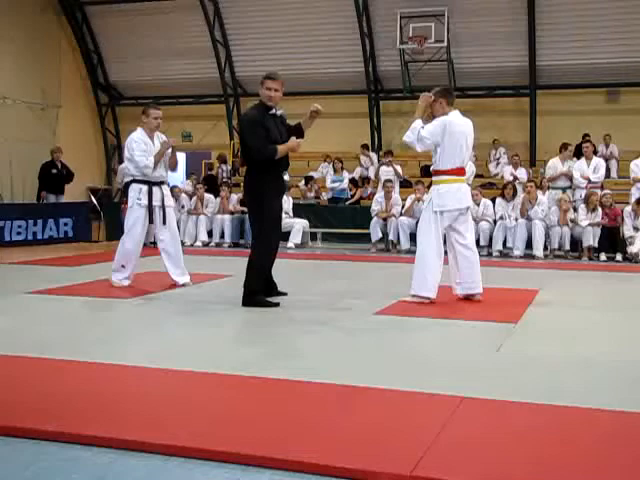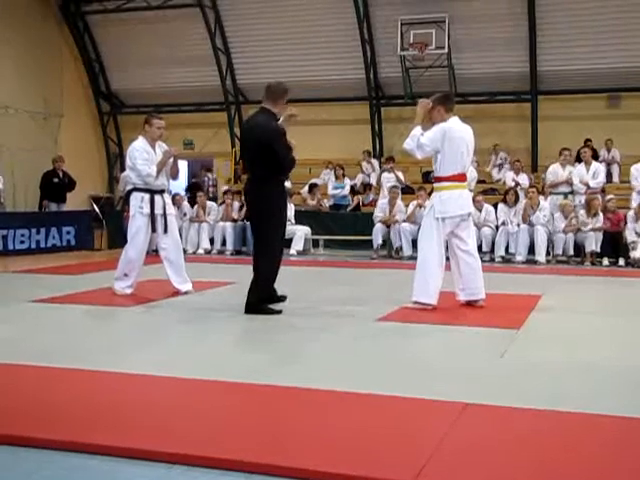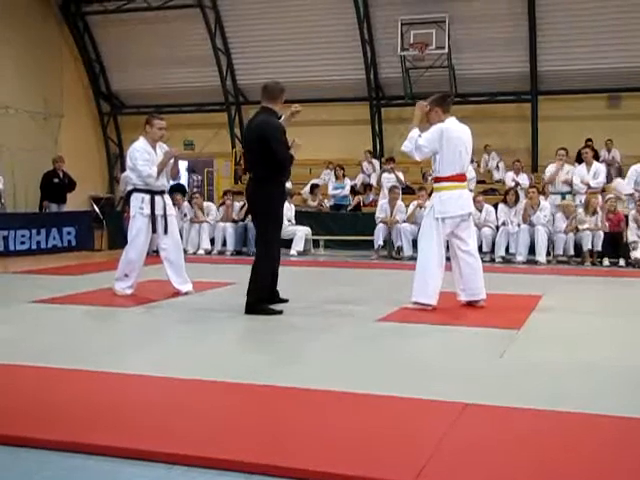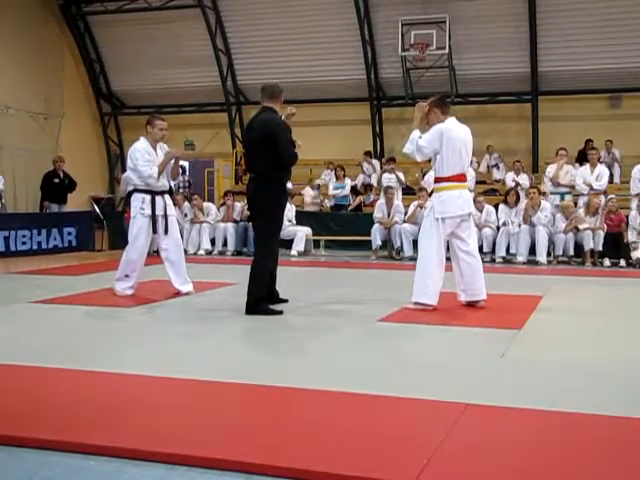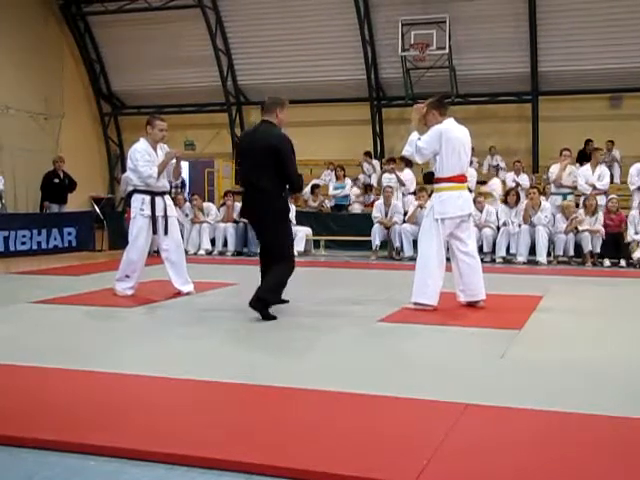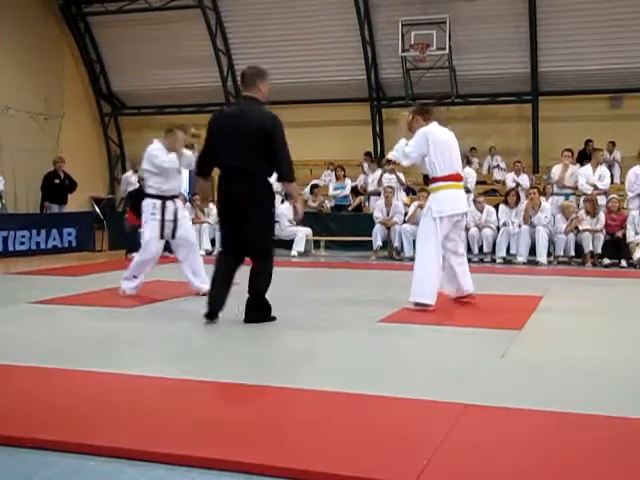
dt=0.5s
person 1, frame 1
left shoulder: (276, 116)
right shoulder: (251, 117)
left elbow: (294, 133)
right elbow: (262, 153)
left wrist: (310, 117)
right wrist: (288, 146)
left hip: (273, 182)
right hip: (260, 184)
left knee: (271, 237)
right knee: (264, 239)
left ankle: (266, 285)
right ankle: (252, 293)
person 1, frame 2
left shoulder: (250, 122)
right shoulder: (272, 128)
right elbow: (287, 164)
left wrist: (282, 120)
right wrist: (290, 151)
left hip: (255, 188)
right hip: (269, 191)
left knee: (263, 244)
right knee: (271, 247)
left ankle: (266, 292)
right ankle: (255, 301)
person 1, frame 3
left shoulder: (255, 122)
right shoulder: (270, 125)
right elbow: (283, 161)
right wrist: (291, 151)
left hip: (258, 187)
right hip: (269, 190)
left knee: (269, 243)
right knee: (267, 245)
left ankle: (268, 293)
right ankle: (255, 302)
person 1, frame 4
left shoulder: (253, 123)
right shoulder: (277, 124)
right elbow: (288, 158)
right wrist: (294, 151)
left hip: (257, 187)
right hip: (271, 189)
left knee: (267, 242)
right knee: (266, 245)
left ankle: (268, 293)
right ankle: (255, 301)
person 1, frame 5
left shoulder: (245, 138)
right shoulder: (280, 139)
left elbow: (242, 163)
right elbow: (293, 179)
right wrist: (294, 190)
left hip: (250, 201)
right hip: (272, 203)
left knee: (269, 249)
right knee: (284, 258)
left ankle: (271, 294)
right ankle: (262, 297)
person 1, frame 6
left shoulder: (220, 118)
right shoulder: (268, 120)
left elbow: (205, 160)
right elbow: (283, 165)
left wrist: (204, 187)
right wrist: (296, 199)
left hip: (228, 189)
right hip: (256, 190)
left knee: (230, 250)
right knee: (261, 254)
left ankle: (214, 306)
right ankle: (256, 310)
person 2, frame 1
left shoulder: (444, 123)
right shoulder: (466, 123)
left elbow: (414, 140)
left wrist: (420, 110)
right wrist: (425, 113)
left hip: (444, 191)
right hip: (460, 189)
left knee: (429, 240)
right knee: (463, 241)
left ankle: (424, 292)
right ankle: (472, 289)
person 2, frame 2
left shoulder: (443, 130)
right shoulder: (466, 130)
left elbow: (414, 147)
left wrist: (419, 117)
right wrist: (424, 119)
left hip: (445, 198)
right hip: (461, 195)
left knee: (430, 247)
right knee: (465, 247)
left ankle: (425, 297)
right ankle: (474, 295)
person 2, frame 3
left shoulder: (441, 130)
right shoulder: (464, 130)
left elbow: (413, 149)
left wrist: (417, 120)
right wrist: (423, 123)
left hip: (445, 198)
right hip: (462, 195)
left knee: (430, 247)
right knee: (466, 247)
left ankle: (425, 298)
right ankle: (475, 295)
person 2, frame 4
left shoulder: (441, 130)
right shoulder: (464, 130)
left elbow: (416, 151)
left wrist: (416, 121)
right wrist: (422, 123)
left hip: (445, 197)
right hip: (462, 195)
left knee: (431, 247)
right knee: (466, 247)
left ankle: (425, 298)
right ankle: (475, 295)
person 2, frame 5
left shoulder: (440, 131)
right shoulder: (462, 131)
left elbow: (416, 152)
left wrist: (414, 123)
left hip: (445, 198)
right hip: (462, 196)
left knee: (430, 248)
right knee: (465, 248)
left ankle: (425, 299)
right ankle: (474, 295)
person 2, frame 6
left shoulder: (425, 133)
right shoulder: (447, 133)
left elbow: (404, 157)
left hip: (442, 197)
right hip: (456, 195)
left knee: (428, 247)
right knee: (453, 246)
left ankle: (423, 298)
right ankle: (463, 289)
person 3, frame 1
left shoulder: (161, 138)
right shoulder: (135, 139)
left elbow: (172, 167)
right elbow: (146, 168)
left wrist: (173, 150)
right wrist: (162, 150)
left hip: (161, 191)
right hip: (141, 192)
left knee: (171, 235)
right knee: (133, 236)
left ankle: (180, 276)
right ankle: (120, 276)
person 3, frame 2
left shoulder: (162, 147)
right shoulder: (136, 148)
left elbow: (173, 176)
right elbow: (148, 176)
left wrist: (174, 159)
right wrist: (164, 159)
left hip: (162, 200)
right hip: (142, 201)
left knee: (173, 243)
right knee: (136, 245)
left ankle: (182, 283)
right ankle: (122, 284)
person 3, frame 3
left shoulder: (163, 148)
right shoulder: (137, 149)
left elbow: (173, 176)
right elbow: (149, 177)
left wrist: (175, 160)
right wrist: (165, 159)
left hip: (162, 200)
right hip: (143, 201)
left knee: (173, 243)
right knee: (137, 246)
left ankle: (182, 284)
right ankle: (122, 285)
person 3, frame 4
left shoulder: (163, 148)
right shoulder: (138, 149)
left elbow: (173, 177)
right elbow: (150, 177)
left wrist: (176, 161)
right wrist: (166, 159)
left hip: (163, 200)
right hip: (144, 201)
left knee: (173, 244)
right knee: (137, 246)
left ankle: (183, 284)
right ankle: (123, 285)
person 3, frame 5
left shoulder: (164, 149)
right shoulder: (138, 150)
left elbow: (174, 177)
right elbow: (150, 178)
left wrist: (178, 161)
right wrist: (166, 160)
left hip: (163, 201)
right hip: (144, 202)
left knee: (174, 244)
right knee: (137, 247)
left ankle: (184, 284)
right ankle: (123, 286)
person 3, frame 6
left shoulder: (176, 152)
right shoulder: (153, 151)
right elbow: (171, 165)
right wrist: (177, 145)
left hip: (174, 205)
right hip: (157, 207)
left knee: (189, 244)
right knee: (150, 250)
left ankle: (202, 284)
right ankle: (128, 284)
